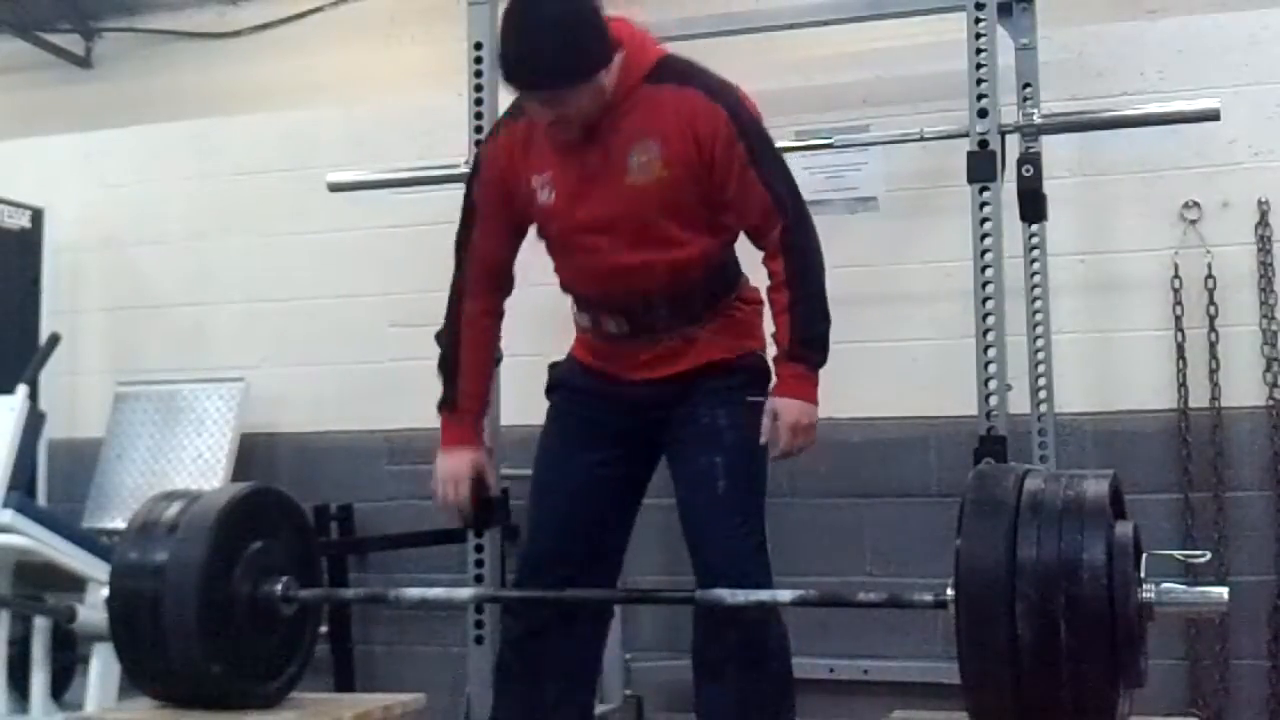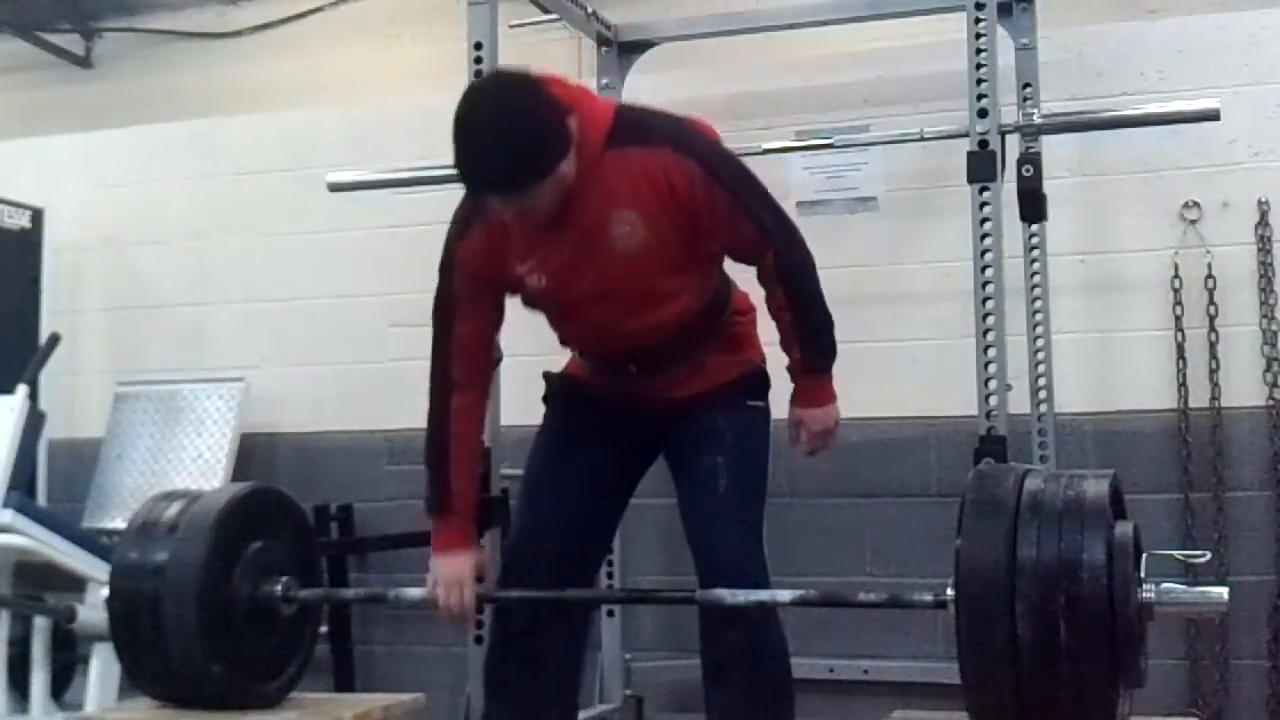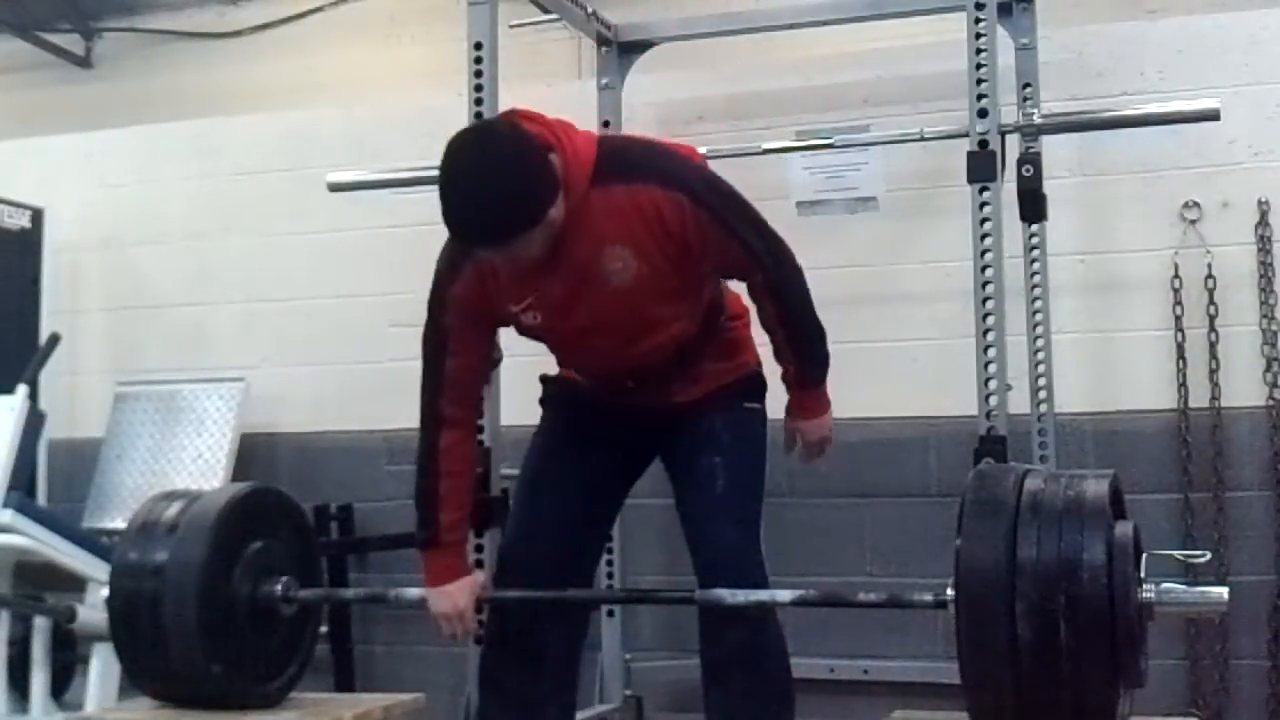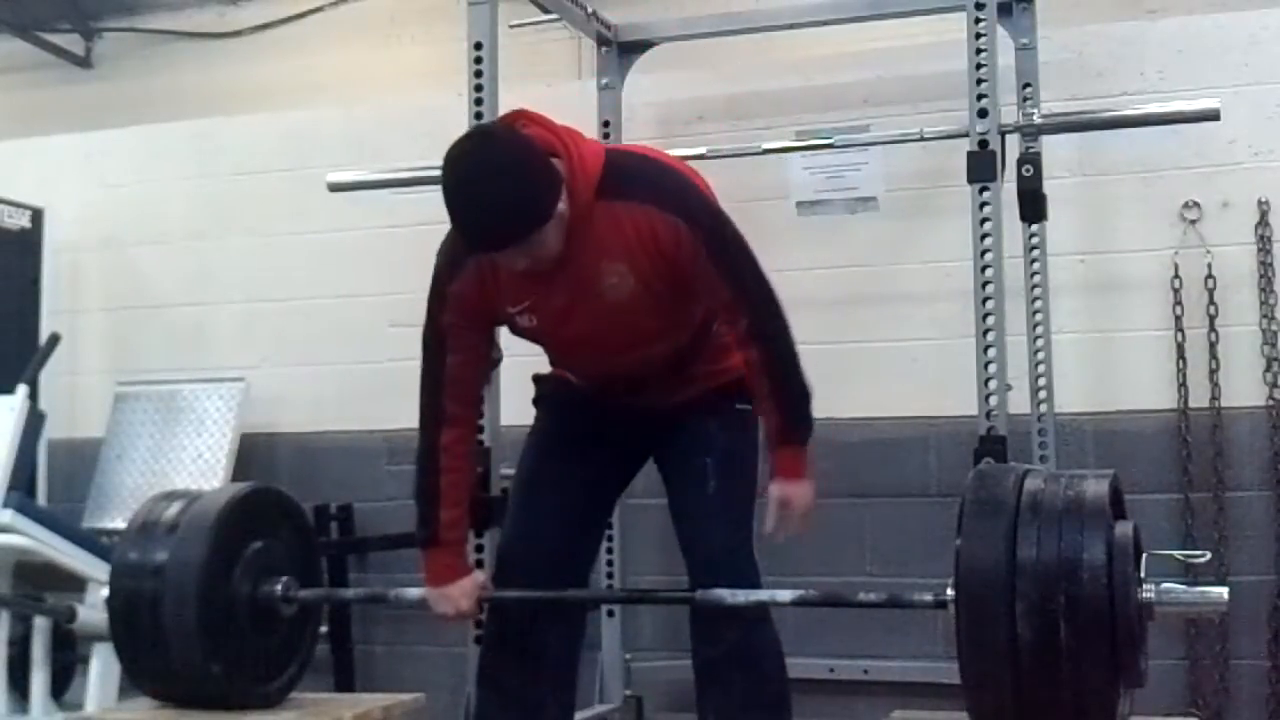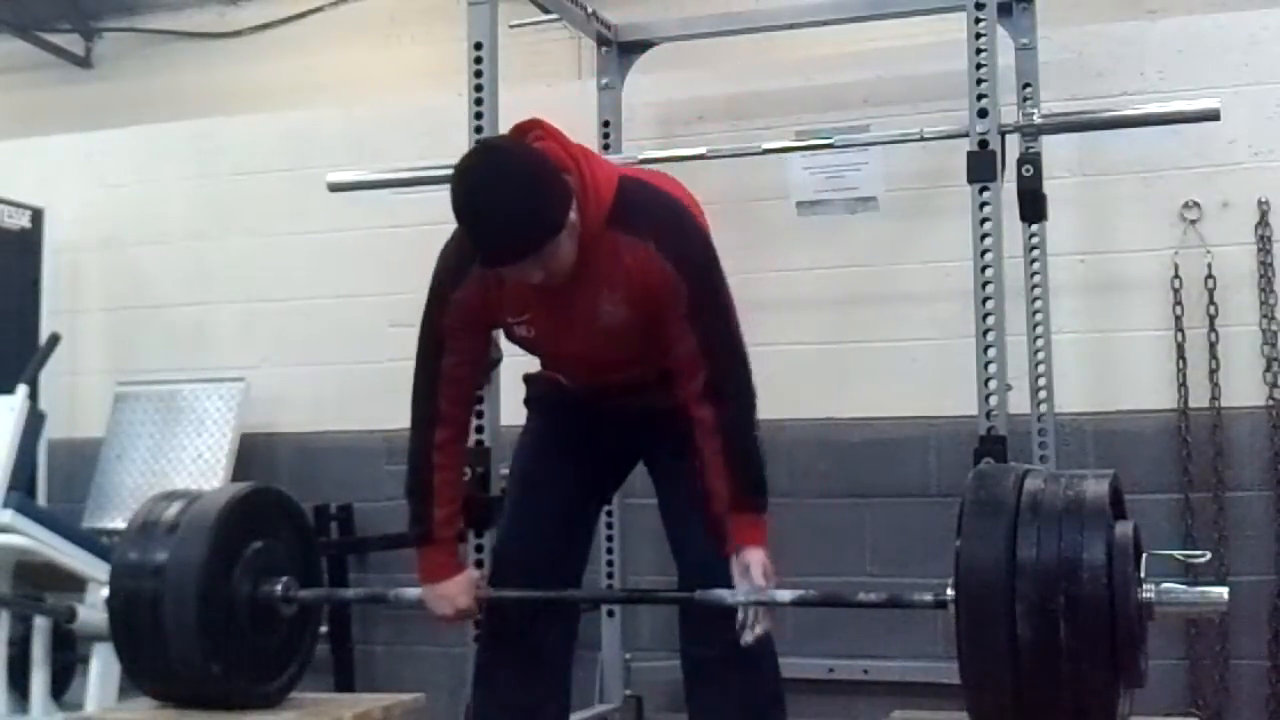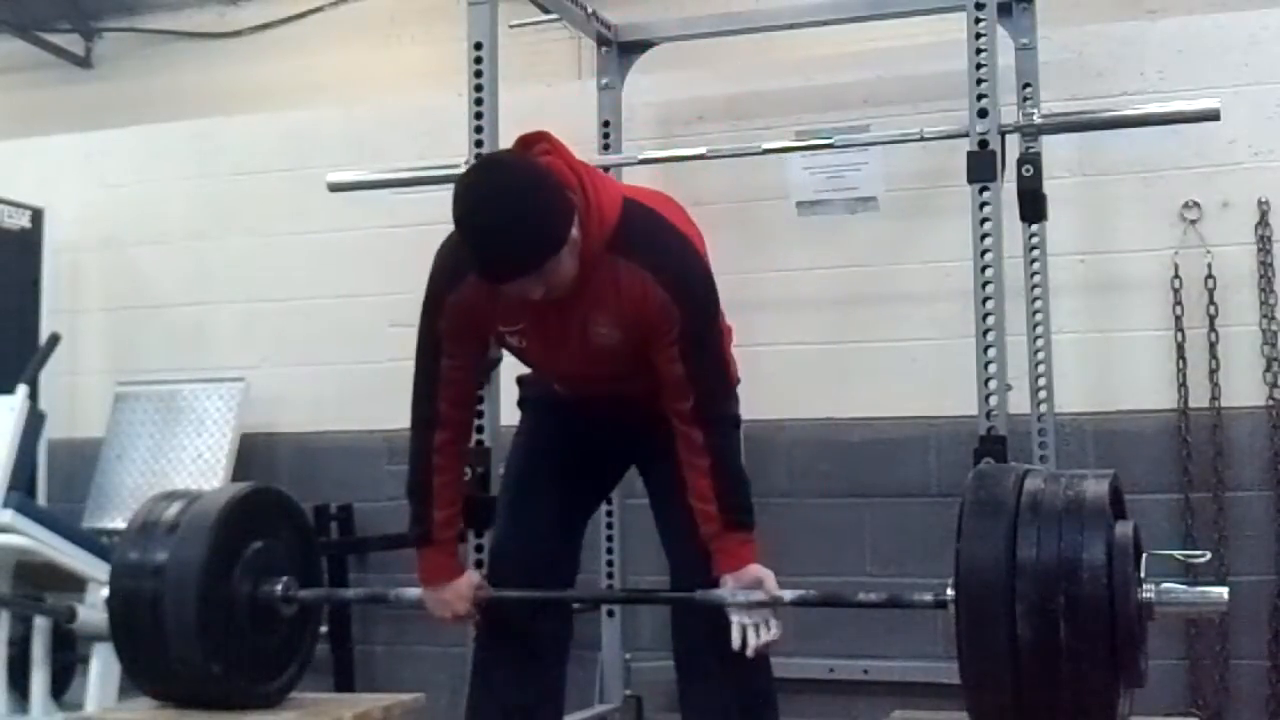
dt=0.2s
person 1, frame 1
left shoulder: (698, 107)
right shoulder: (507, 149)
left elbow: (786, 236)
right elbow: (477, 292)
left wrist: (796, 376)
right wrist: (460, 428)
left hip: (713, 376)
right hip: (596, 382)
left knee: (731, 582)
right knee: (549, 582)
person 1, frame 2
left shoulder: (667, 153)
right shoulder: (479, 234)
left elbow: (779, 252)
right elbow: (459, 377)
left wrist: (813, 386)
right wrist: (453, 533)
left hip: (714, 389)
right hip: (594, 399)
left knee: (733, 584)
right knee: (532, 585)
person 1, frame 3
left shoulder: (655, 181)
right shoulder: (468, 270)
left elbow: (771, 271)
right elbow: (450, 409)
left wrist: (807, 393)
right wrist: (445, 561)
left hip: (711, 393)
right hip: (590, 403)
left knee: (732, 585)
right knee: (526, 587)
person 1, frame 4
left shoulder: (656, 198)
right shoulder: (466, 266)
left elbow: (754, 319)
right elbow: (450, 404)
left wrist: (789, 452)
right wrist: (445, 559)
left hip: (702, 397)
right hip: (583, 403)
left knee: (727, 589)
right knee: (524, 588)
person 1, frame 5
left shoulder: (660, 227)
right shoulder: (465, 270)
left elbow: (716, 388)
right elbow: (443, 405)
left wrist: (744, 531)
right wrist: (438, 557)
left hip: (680, 398)
right hip: (572, 404)
left knee: (719, 590)
right knee: (519, 591)
person 1, frame 6
left shoulder: (658, 250)
right shoulder: (460, 273)
left elbow: (703, 413)
right elbow: (442, 410)
left wrist: (734, 552)
right wrist: (439, 559)
left hip: (671, 404)
right hip: (563, 408)
left knee: (712, 591)
right knee: (513, 591)
